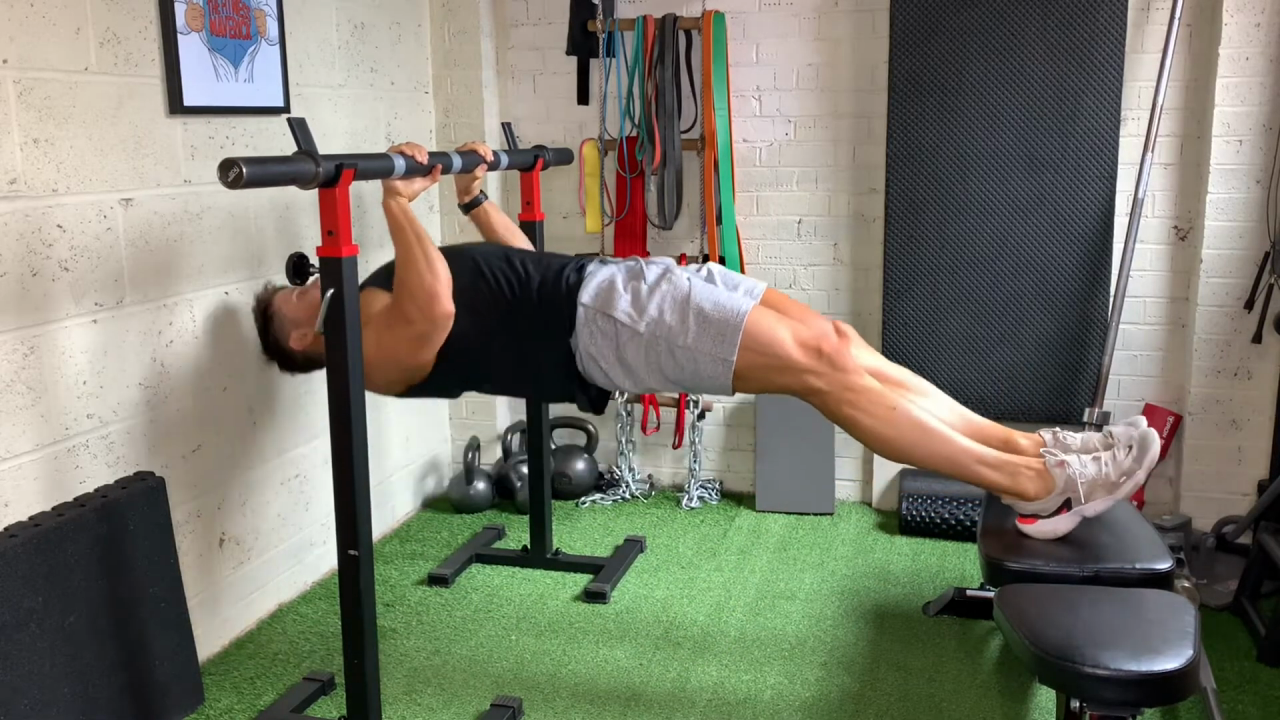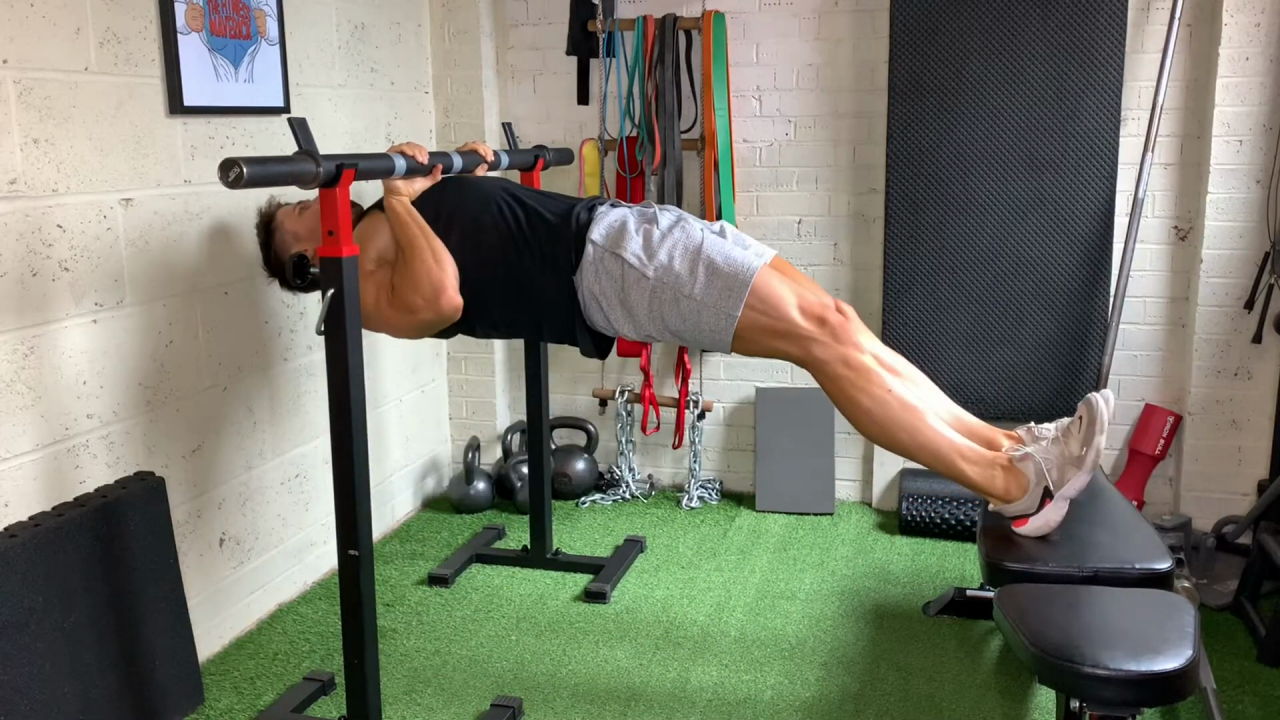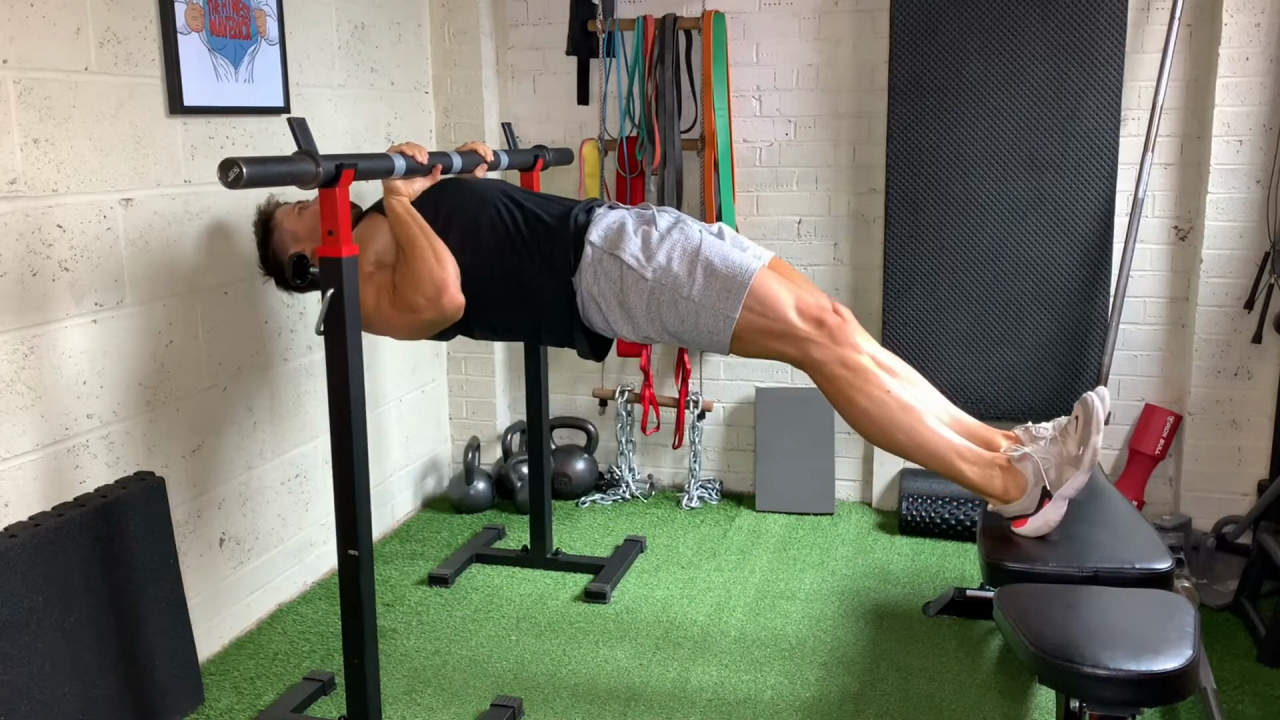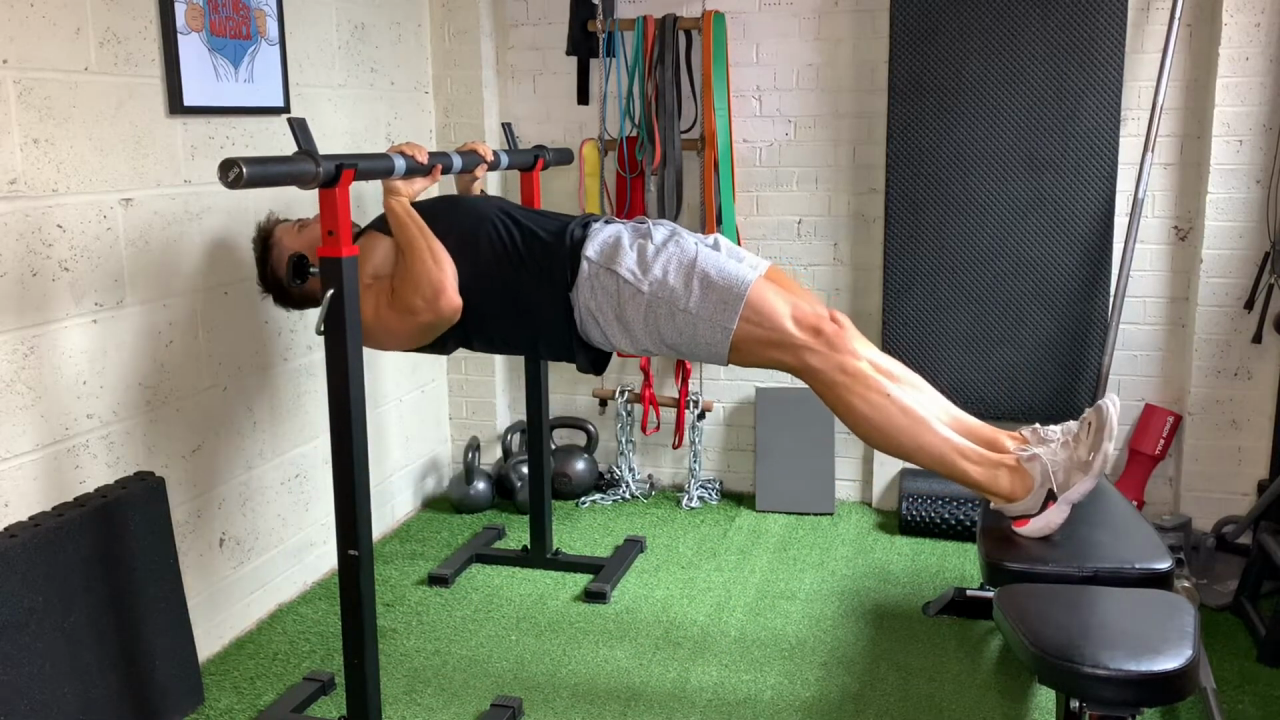
dt=0.4s
person 1, frame 1
left shoulder: (383, 306)
right shoulder: (376, 349)
left elbow: (520, 261)
right elbow: (435, 309)
left wrist: (473, 196)
right wrist: (397, 205)
left hip: (611, 284)
right hip: (599, 323)
left knee: (834, 346)
right knee: (820, 365)
left ankle: (1028, 447)
right ankle: (1040, 485)
person 1, frame 2
left shoulder: (388, 229)
right shoulder: (372, 288)
right elbow: (441, 295)
left wrist: (469, 180)
right wrist: (396, 198)
left hip: (621, 230)
right hip: (605, 268)
left knee: (830, 324)
right knee: (821, 334)
left ankle: (1005, 444)
right ankle: (1014, 484)
person 1, frame 3
left shoulder: (390, 229)
right shoulder: (372, 292)
right elbow: (445, 295)
left wrist: (468, 179)
right wrist: (395, 199)
left hip: (619, 231)
right hip: (604, 269)
left knee: (829, 326)
right knee: (819, 336)
left ankle: (1004, 444)
right ankle: (1013, 484)
person 1, frame 4
left shoulder: (386, 239)
right shoulder: (370, 304)
right elbow: (441, 298)
left wrist: (469, 187)
right wrist: (397, 200)
left hip: (616, 244)
right hip: (601, 282)
left knee: (827, 334)
right knee: (818, 347)
left ankle: (1008, 445)
right ankle: (1019, 485)
